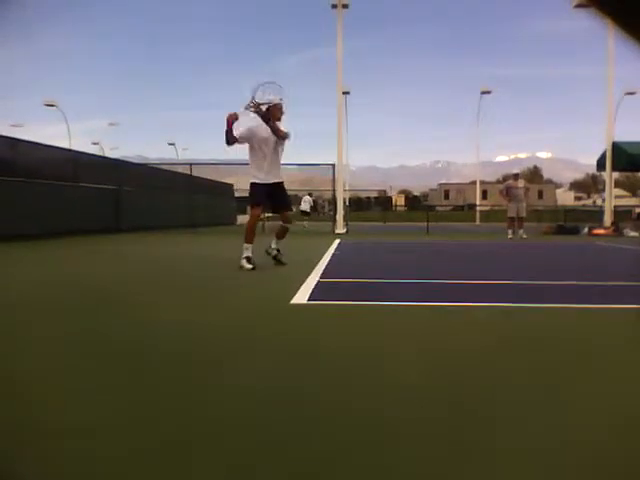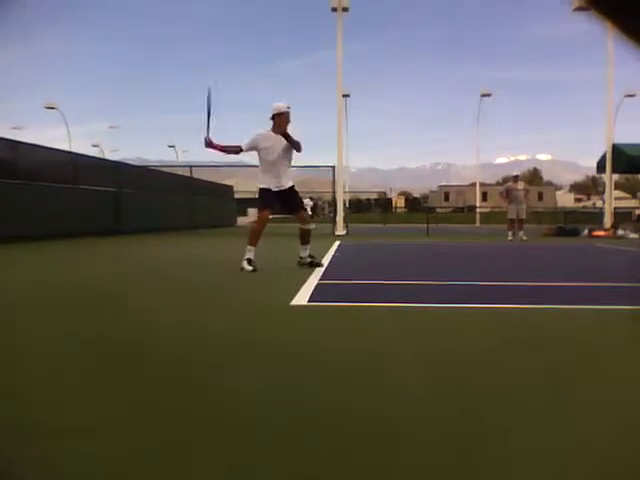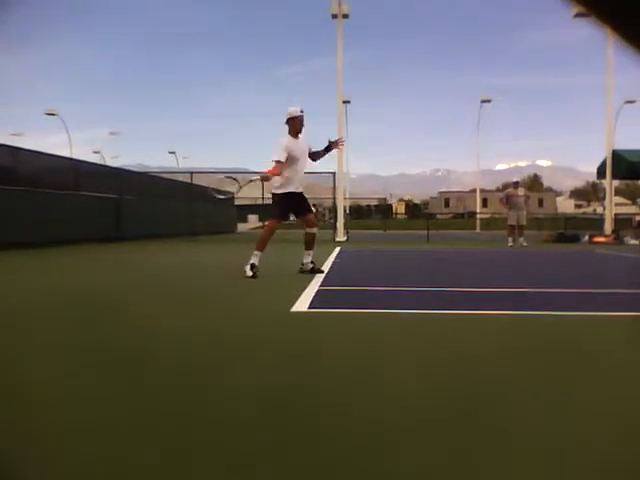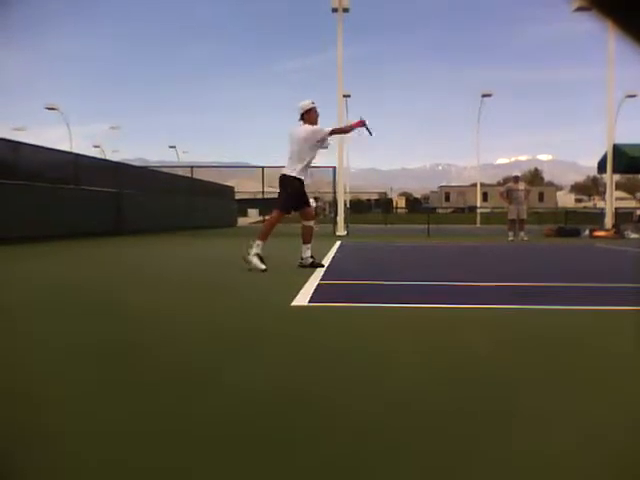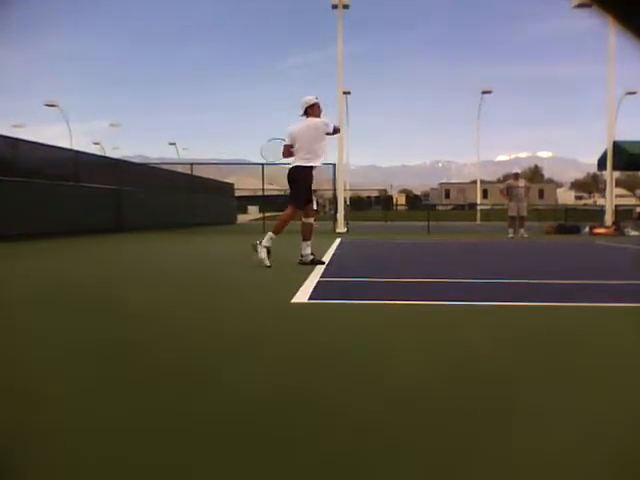
dt=0.2s
person 1, frame 1
left shoulder: (281, 131)
right shoulder: (253, 128)
left elbow: (282, 135)
right elbow: (230, 141)
left wrist: (264, 116)
right wrist: (229, 124)
left hip: (276, 181)
right hip: (258, 181)
left knee: (287, 218)
right knee: (255, 215)
left ankle: (273, 247)
right ankle: (246, 255)
person 1, frame 2
left shoulder: (289, 137)
right shoulder: (260, 138)
left elbow: (298, 148)
right elbow: (239, 149)
left wrist: (285, 135)
right wrist: (215, 146)
left hip: (287, 187)
right hip: (267, 187)
left knee: (305, 219)
right knee: (262, 218)
left ankle: (305, 256)
right ankle: (248, 258)
person 1, frame 3
left shoulder: (302, 141)
right shoulder: (284, 143)
left elbow: (313, 157)
right elbow: (279, 166)
left wrist: (329, 147)
right wrist: (270, 174)
left hip: (296, 192)
right hip: (282, 192)
left knee: (311, 222)
right knee: (273, 224)
left ankle: (307, 263)
right ankle: (252, 263)
person 1, frame 4
left shoulder: (296, 132)
right shoulder: (313, 131)
right elbow: (338, 131)
left wrist: (320, 143)
right wrist: (358, 124)
left hip: (295, 179)
right hip: (291, 179)
left knee: (308, 215)
right knee: (278, 215)
left ankle: (306, 257)
right ankle: (254, 252)
person 1, frame 5
left shoulder: (293, 129)
right shoulder: (322, 123)
left elbow: (285, 153)
right elbow: (336, 130)
left hip: (296, 170)
right hip: (304, 171)
left knee: (309, 212)
right knee: (293, 210)
left ankle: (306, 254)
right ankle: (265, 244)
